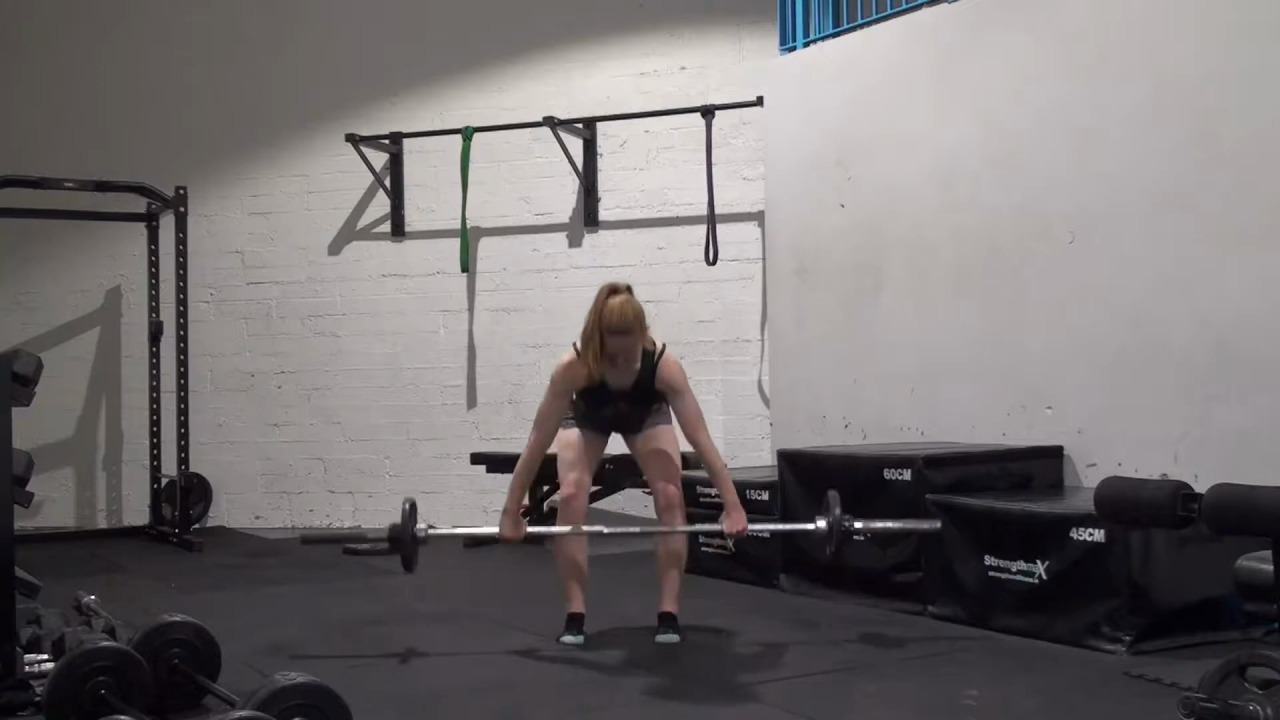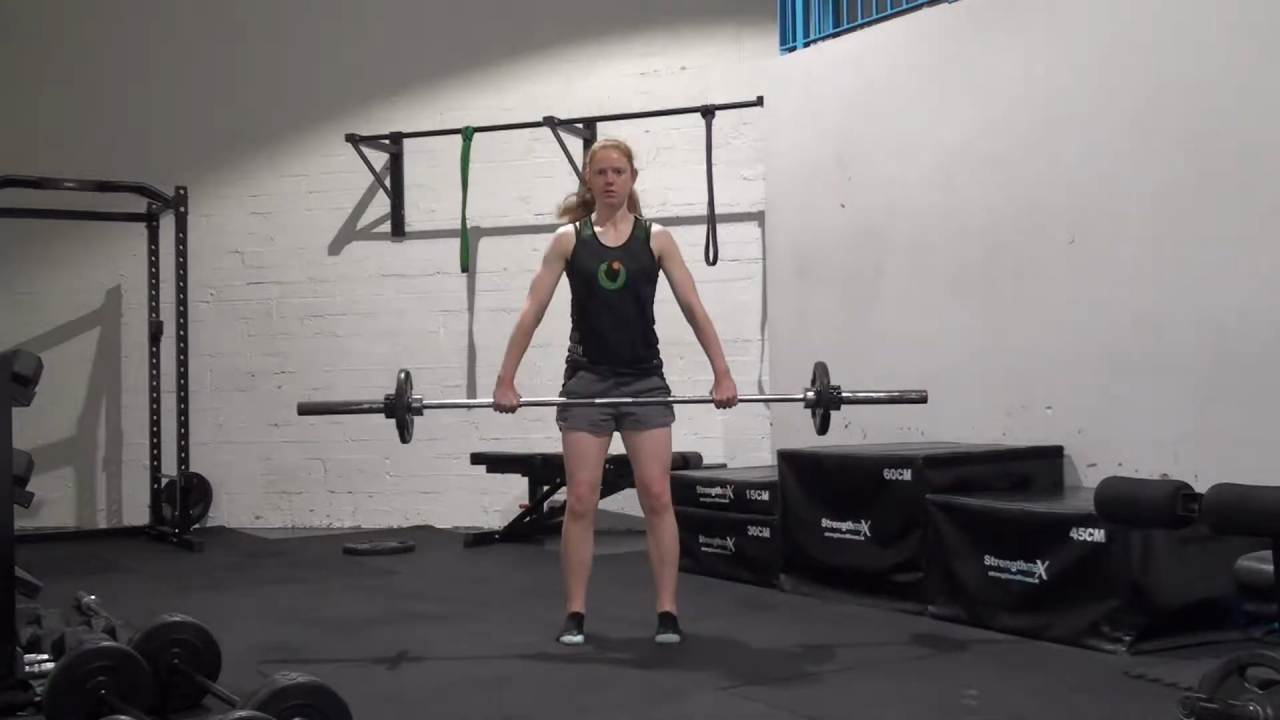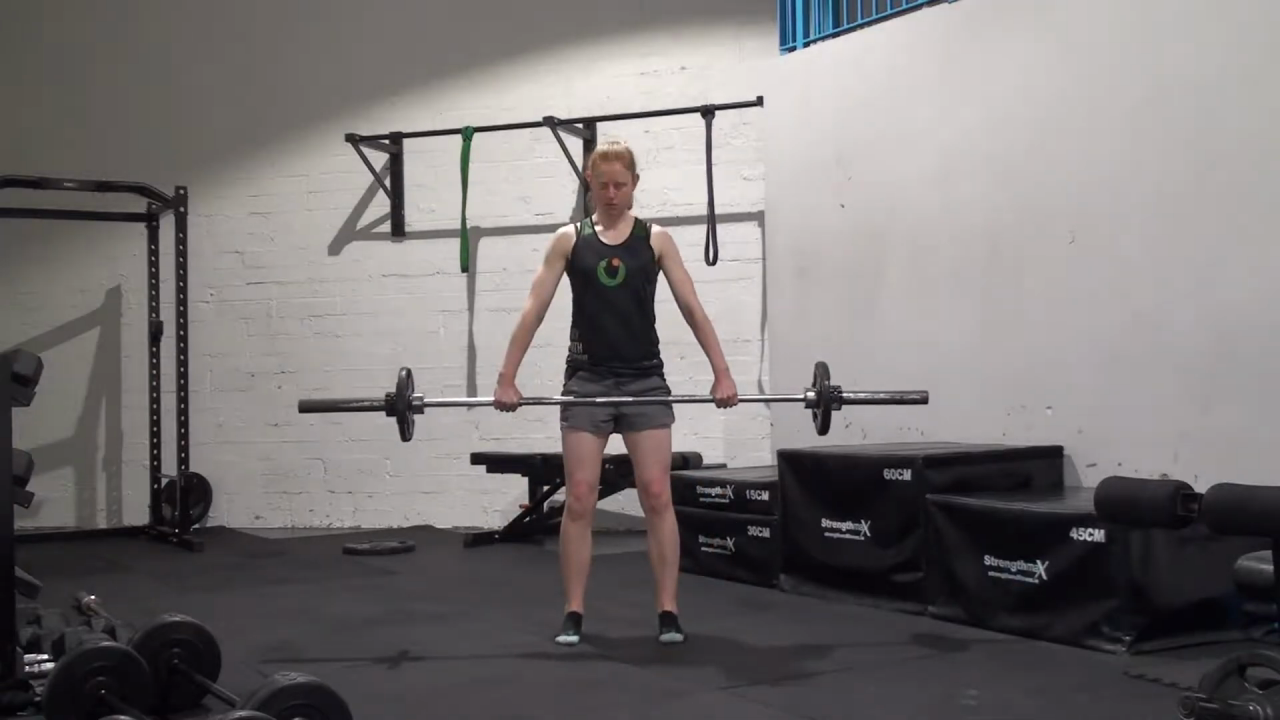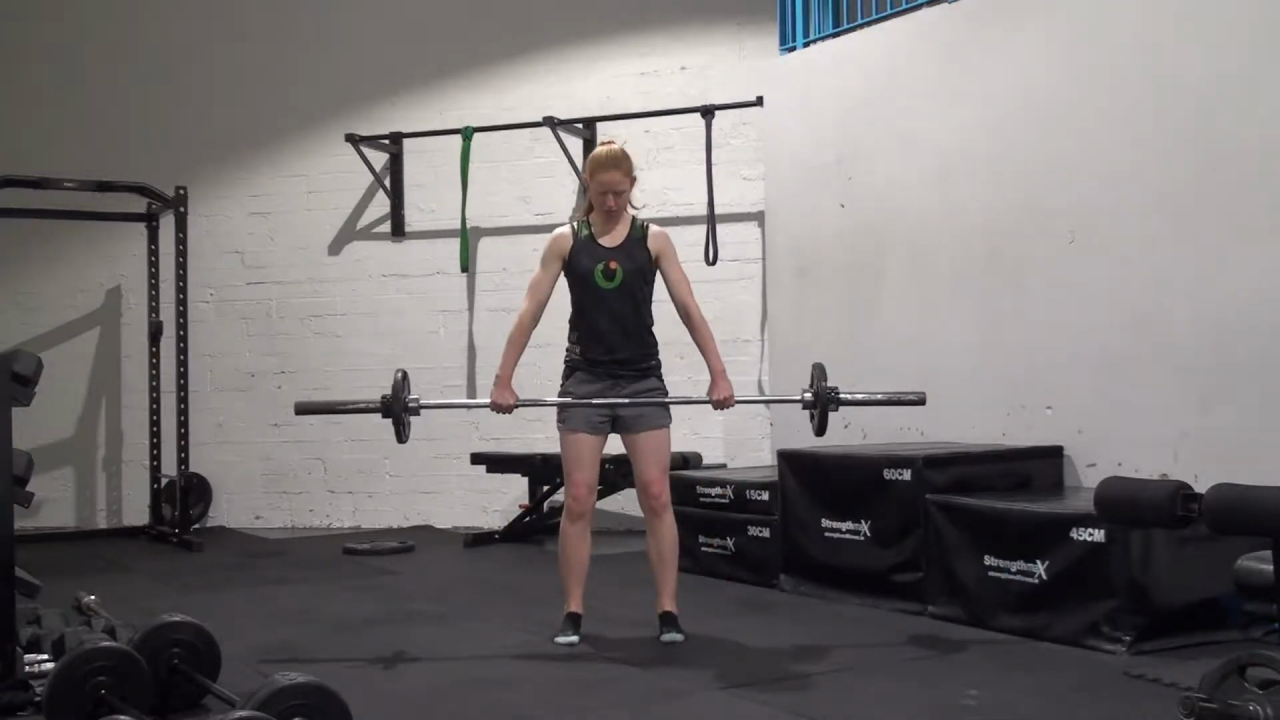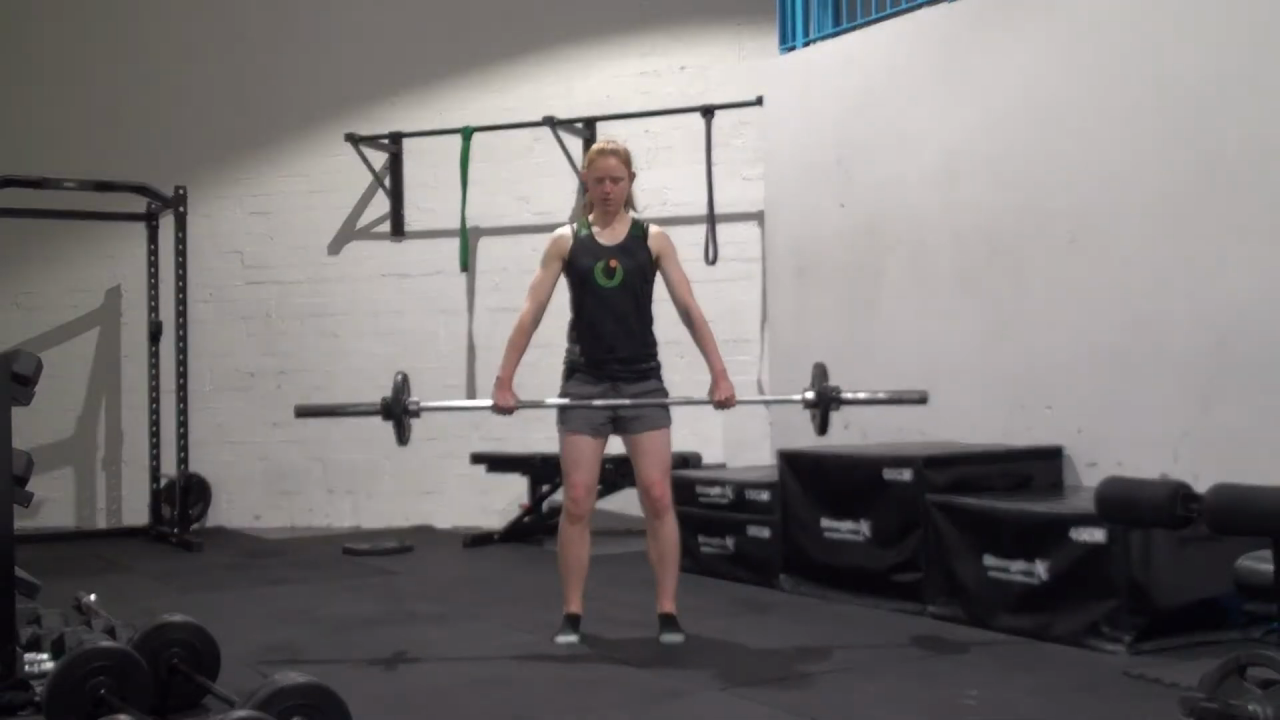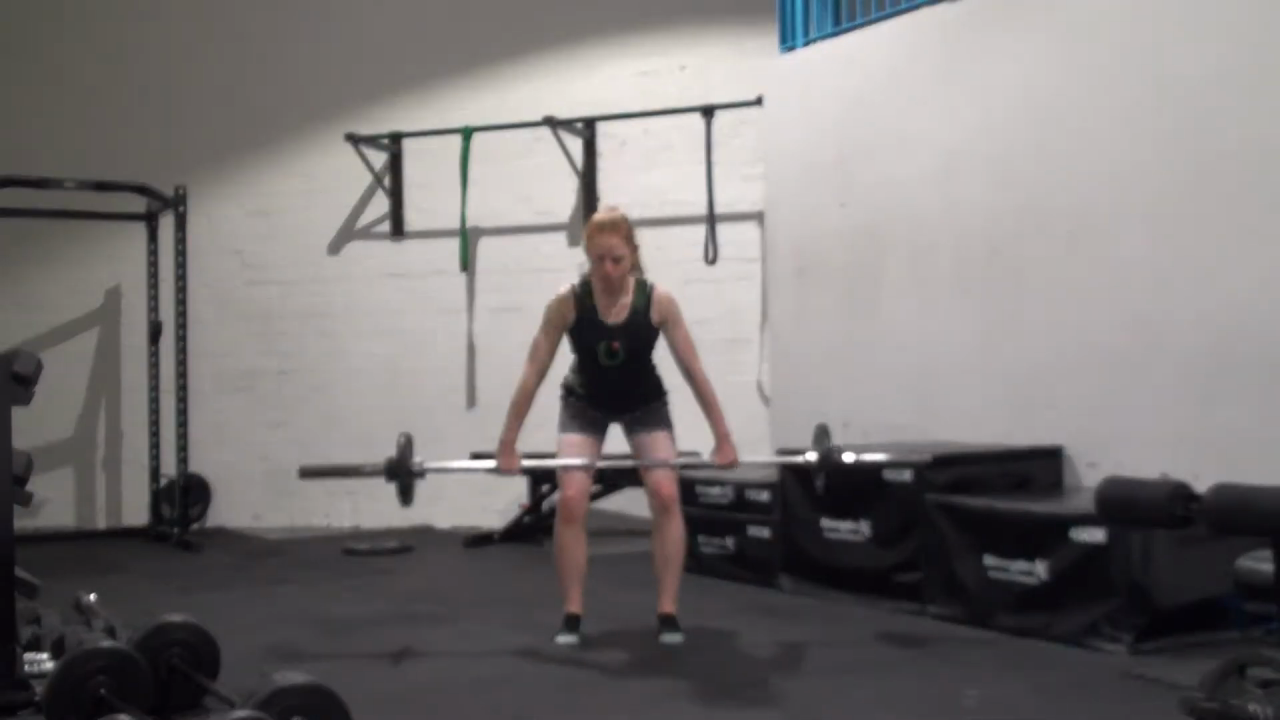
dt=0.7s
person 1, frame 1
left shoulder: (664, 364)
right shoulder: (572, 367)
left elbow: (700, 439)
right elbow: (538, 443)
left wrist: (731, 505)
right wrist: (511, 512)
left hip: (646, 413)
right hip: (588, 415)
left knee: (670, 495)
right knee: (571, 498)
left ankle: (668, 614)
right ankle: (575, 616)
person 1, frame 2
left shoulder: (656, 237)
right shoulder: (568, 239)
left elbow: (693, 308)
right elbow: (532, 311)
left wrist: (722, 373)
right wrist: (505, 379)
left hip: (644, 379)
right hip: (587, 379)
left knee: (657, 496)
right knee: (580, 500)
left ankle: (668, 611)
right ankle: (575, 614)
person 1, frame 3
left shoulder: (656, 239)
right shoulder: (569, 239)
left elbow: (692, 308)
right elbow: (533, 310)
left wrist: (722, 372)
right wrist: (507, 377)
left hip: (644, 378)
right hip: (586, 379)
left knee: (657, 496)
right knee: (579, 499)
left ankle: (668, 611)
right ankle: (573, 613)
person 1, frame 4
left shoulder: (654, 238)
right shoulder: (565, 239)
left elbow: (689, 309)
right elbow: (530, 311)
left wrist: (719, 373)
right wrist: (503, 378)
left hip: (642, 380)
right hip: (584, 380)
left knee: (657, 497)
right knee: (578, 500)
left ankle: (668, 612)
right ankle: (572, 613)
person 1, frame 5
left shoulder: (653, 238)
right shoulder: (566, 240)
left elbow: (689, 308)
right elbow: (531, 312)
left wrist: (719, 373)
right wrist: (504, 379)
left hip: (642, 381)
right hip: (584, 382)
left knee: (658, 499)
right knee: (577, 502)
left ankle: (668, 613)
right ankle: (572, 615)
person 1, frame 6
left shoulder: (658, 301)
right shoulder: (566, 302)
left elbow: (694, 371)
right elbow: (533, 374)
left wrist: (722, 437)
right wrist: (508, 442)
left hip: (644, 403)
right hip: (584, 405)
left knee: (666, 496)
right knee: (571, 501)
left ankle: (668, 613)
right ankle: (572, 615)
